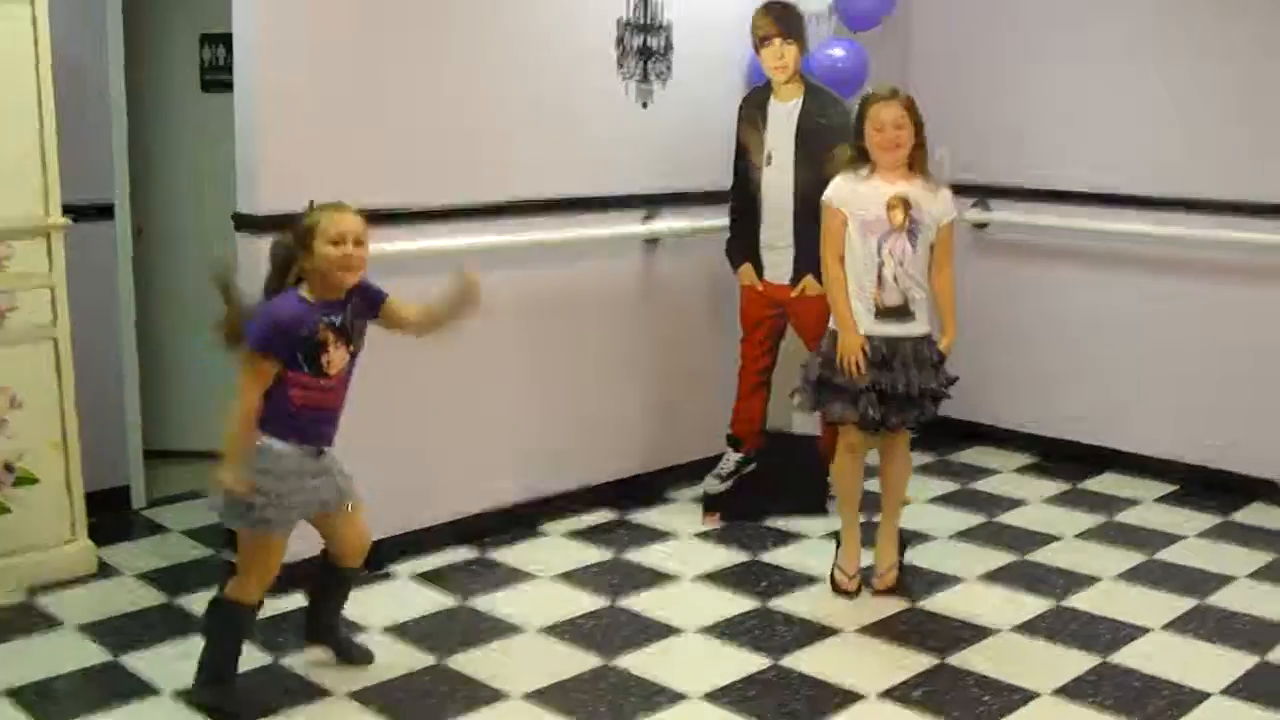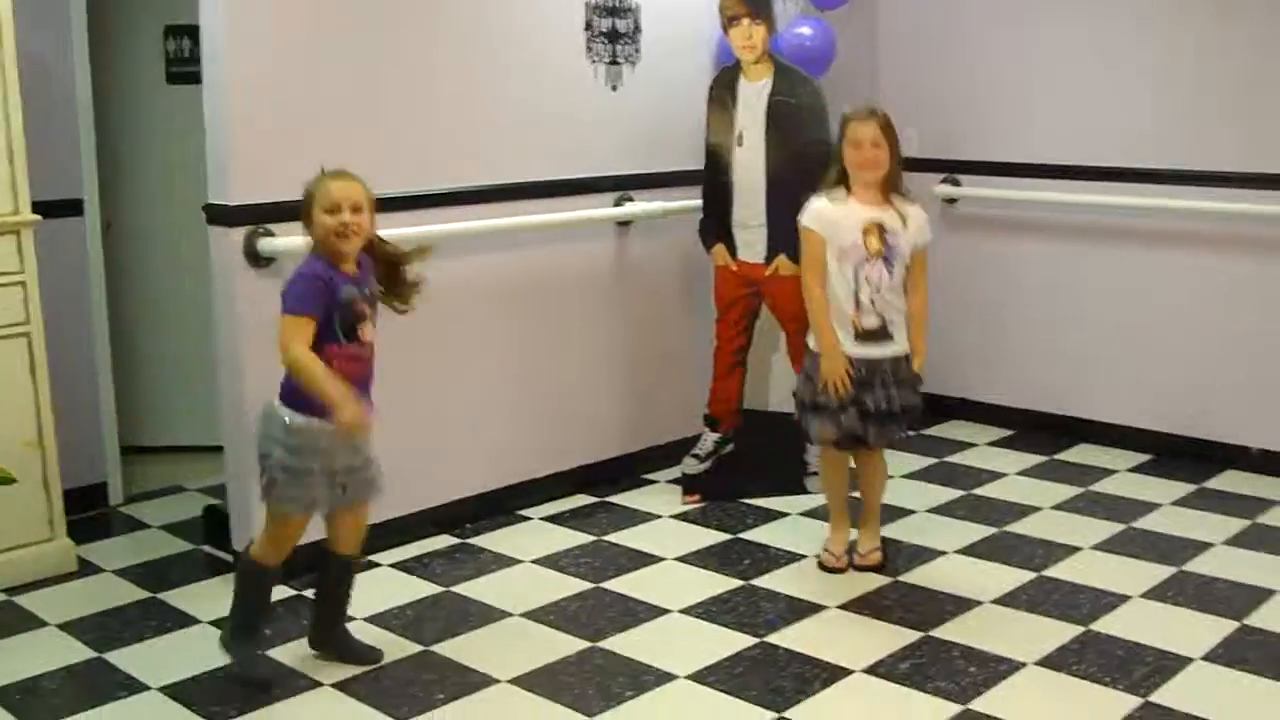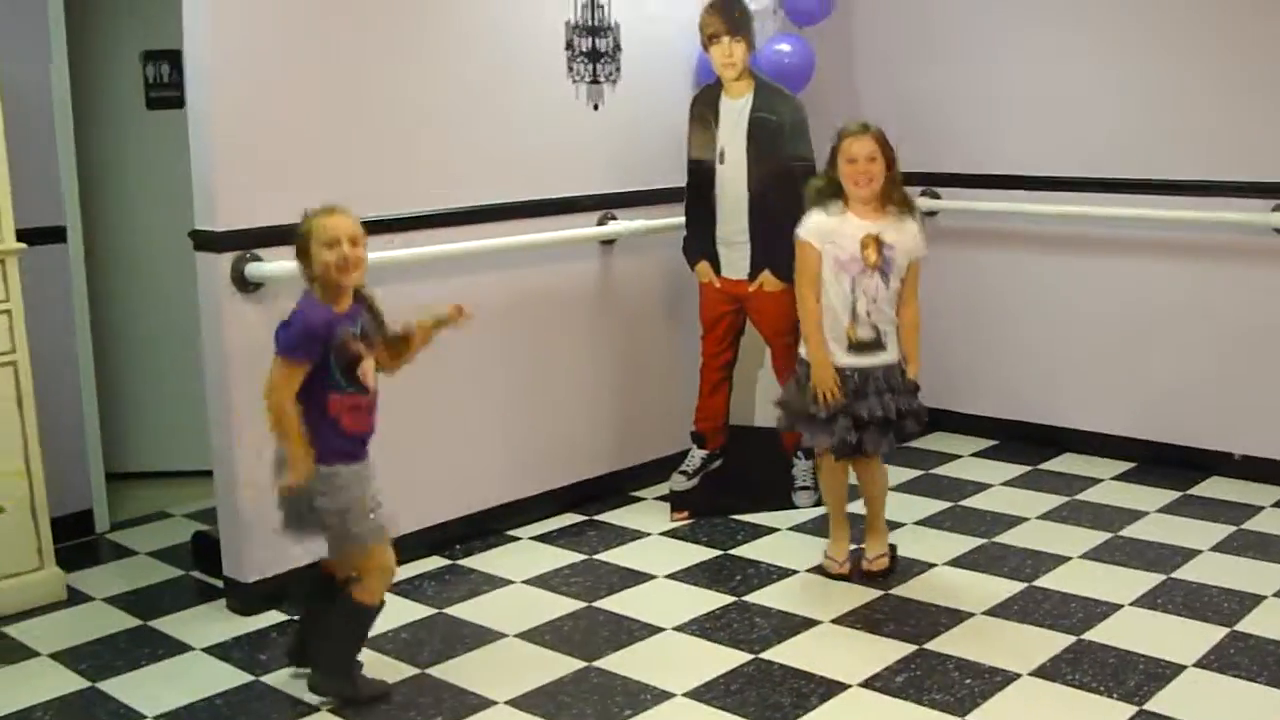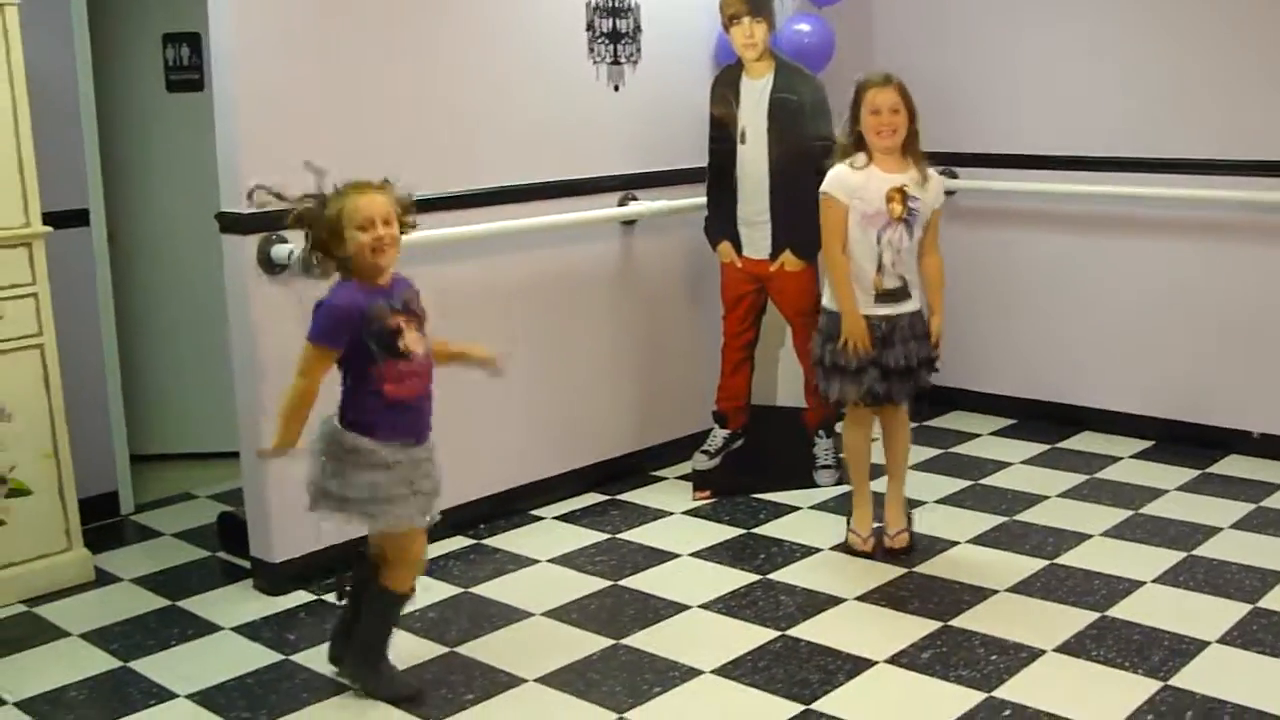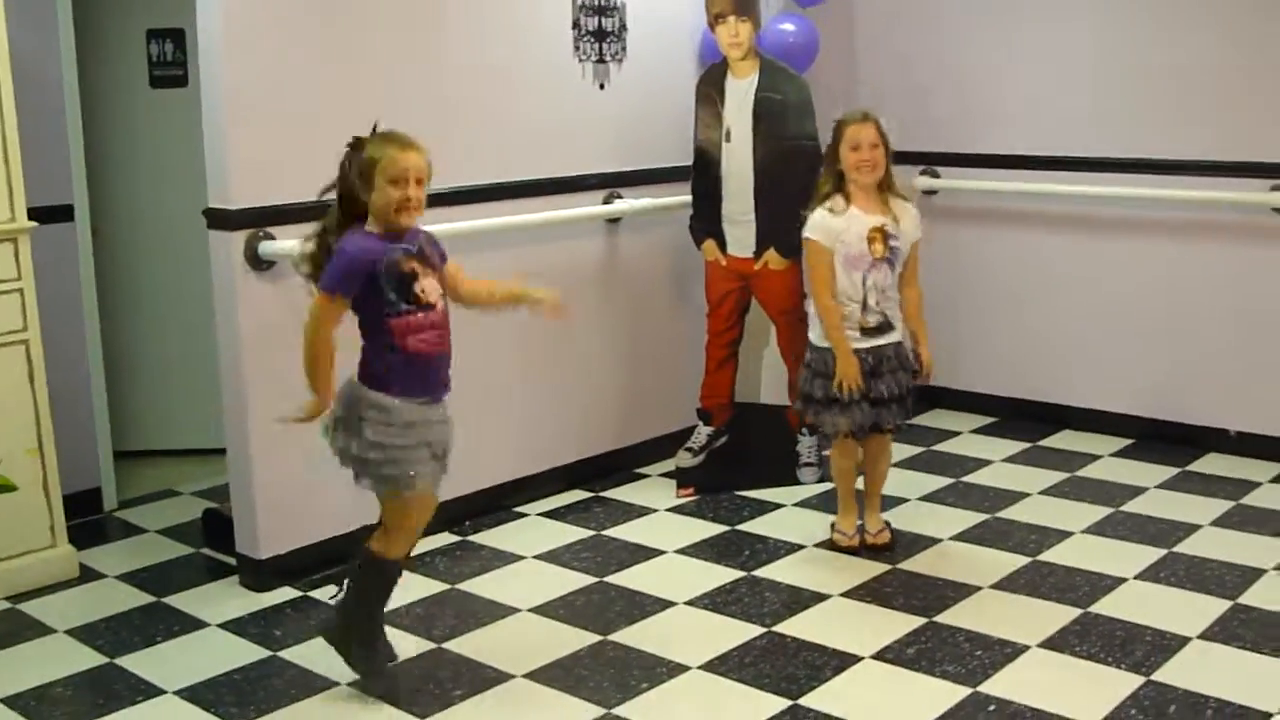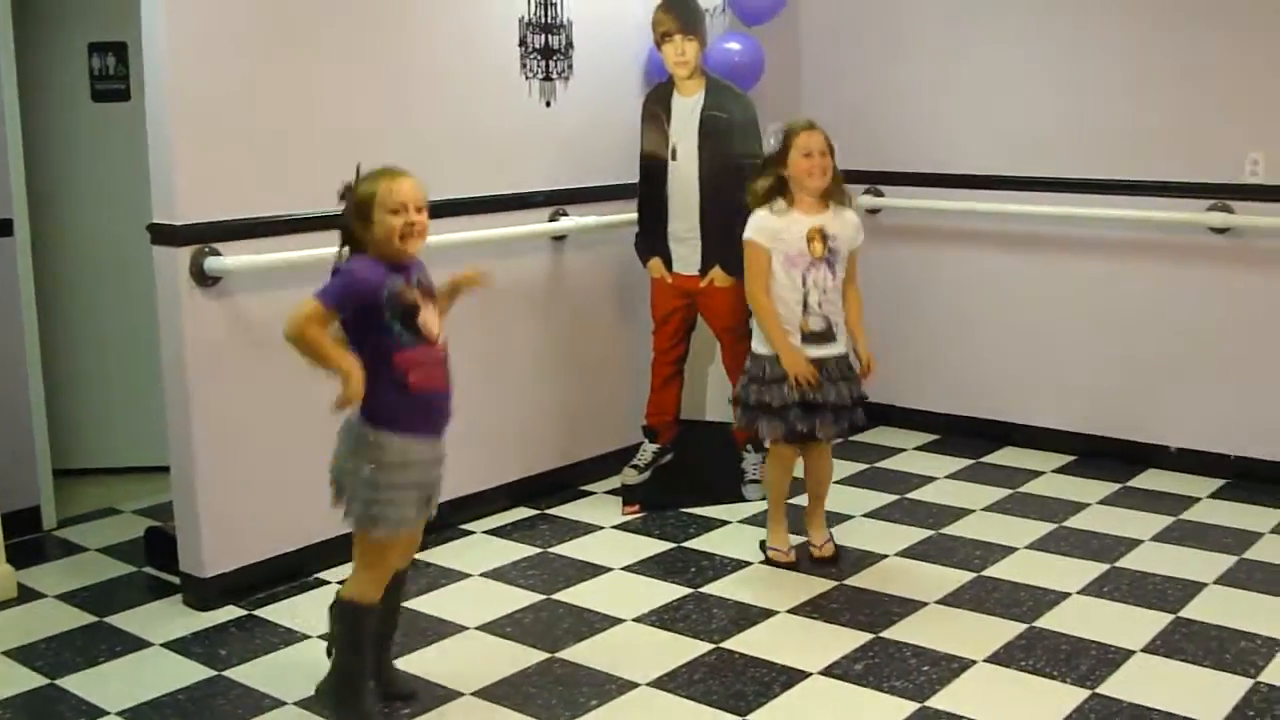
dt=0.3s
person 1, frame 1
left shoulder: (360, 298)
right shoulder: (283, 313)
left elbow: (417, 320)
right elbow: (250, 390)
left wrist: (458, 299)
right wrist: (232, 463)
left hip: (314, 453)
right hip: (274, 454)
left knee: (353, 545)
right knee: (258, 573)
left ankle: (324, 627)
right ankle: (215, 677)
person 1, frame 2
left shoulder: (367, 273)
right shoulder: (310, 281)
right elbow: (293, 351)
right wrist: (338, 400)
left hip: (346, 426)
right hip: (306, 427)
left knee: (350, 535)
right knee: (280, 538)
left ankle: (329, 628)
right ankle: (243, 634)
person 1, frame 3
left shoulder: (359, 309)
right shoulder: (308, 322)
left elbow: (390, 355)
right elbow: (279, 395)
left wrist: (433, 325)
right wrist: (298, 462)
left hip: (347, 463)
right hip: (326, 470)
left knee: (349, 562)
right knee: (378, 569)
left ankle: (310, 645)
right ankle: (334, 671)
person 1, frame 4
left shoulder: (402, 287)
right shoulder: (343, 303)
right elbow: (308, 376)
left wrist: (463, 354)
right wrist: (285, 437)
left hip: (409, 444)
right hip: (370, 448)
left knee: (387, 551)
right knee: (409, 556)
left ankle: (347, 644)
right ankle: (364, 662)
person 1, frame 5
left shoulder: (423, 243)
right shoulder: (356, 252)
left elbow: (466, 291)
right elbow: (319, 324)
left wrist: (525, 294)
right wrist: (323, 393)
left hip: (426, 403)
right hip: (387, 405)
left knee: (415, 514)
right knee: (407, 521)
left ankle: (360, 620)
right ankle: (354, 627)
person 1, frame 6
left shoulder: (411, 268)
right shoulder: (358, 276)
right elbow: (300, 327)
left wrist: (453, 288)
right wrist: (349, 371)
left hip: (421, 440)
right hip: (383, 443)
left knee: (400, 558)
right knee: (375, 568)
left ankle: (374, 661)
person 2, frame 1
left shoulder: (830, 112)
right shoulder: (752, 106)
right elbow: (741, 186)
left wrist: (824, 270)
right wrist: (739, 256)
left hip: (810, 272)
right hip: (760, 270)
right knee: (753, 364)
left ankle: (837, 460)
right ankle: (742, 450)
person 2, frame 2
left shoulder: (801, 90)
right shoulder: (722, 88)
left elbow: (819, 175)
right elbow: (713, 168)
left wrist: (798, 249)
right wrist: (712, 237)
left hip: (784, 253)
right hip: (733, 250)
left knee: (805, 351)
right knee: (729, 346)
left ankle: (816, 440)
right ankle: (719, 431)
person 2, frame 3
left shoulder: (782, 107)
right shoulder: (703, 104)
left elbow: (802, 190)
right elbow: (696, 185)
left wrist: (783, 264)
right wrist: (696, 253)
left hip: (769, 268)
right hip: (716, 268)
left knee: (789, 364)
right knee: (714, 361)
left ankle: (801, 453)
right ankle: (706, 446)
person 2, frame 4
left shoulder: (803, 87)
right shoulder: (724, 86)
left elbow: (821, 169)
right elbow: (717, 164)
left wrist: (804, 243)
right wrist: (718, 233)
left hip: (788, 248)
right hip: (738, 246)
left knee: (811, 344)
right knee: (736, 341)
left ankle: (822, 433)
right ankle: (729, 426)
person 2, frame 5
left shoulder: (788, 87)
right shoulder: (709, 85)
left elbow: (807, 170)
right elbow: (701, 163)
left wrist: (788, 243)
right wrist: (703, 232)
left hip: (773, 247)
right hip: (722, 245)
left knee: (794, 342)
right knee: (720, 339)
left ankle: (805, 431)
right ankle: (712, 423)
person 2, frame 6
left shoulder: (733, 105)
right shoulder: (656, 103)
left elbow: (749, 188)
right elbow: (648, 181)
left wrist: (732, 260)
right wrist: (648, 249)
left hip: (718, 264)
right hip: (667, 263)
left knee: (739, 358)
right knee: (665, 356)
left ankle: (750, 448)
right ankle: (657, 440)
person 3, frame 1
left shoulder: (936, 197)
right shoulder: (846, 188)
left elbow: (941, 270)
right elbow: (832, 263)
left wrist: (948, 331)
right wrist: (846, 328)
left hip: (911, 337)
right hip: (858, 337)
left knee: (897, 437)
right knee: (852, 437)
left ankle: (887, 540)
right ankle: (850, 540)
person 3, frame 2
left shoulder: (910, 217)
right shoulder: (821, 212)
left elbow: (916, 291)
right elbow: (812, 284)
left wrist: (918, 351)
right wrist: (829, 350)
left hip: (887, 353)
right hip: (836, 353)
left knee: (872, 449)
right knee: (833, 446)
left ankle: (869, 533)
right ankle: (839, 531)
person 3, frame 3
left shoulder: (906, 229)
right shoulder: (819, 224)
left elbow: (907, 303)
right elbow: (807, 295)
left wrist: (912, 362)
right wrist: (819, 360)
left hip: (881, 364)
right hip: (831, 363)
left knee: (870, 456)
right knee: (833, 454)
left ankle: (876, 537)
right ankle: (839, 538)
person 3, frame 4
left shoulder: (927, 181)
right shoulder: (843, 177)
left elbow: (930, 254)
right elbow: (834, 252)
left wrist: (937, 312)
right wrist: (851, 314)
left hip: (904, 315)
right hip: (853, 315)
left knee: (896, 407)
right knee: (859, 408)
left ankle: (896, 505)
right ankle: (862, 508)
person 3, frame 5
left shoulder: (905, 214)
right shoulder: (826, 218)
left elbow: (909, 285)
right elbow: (821, 292)
left wrist: (921, 341)
right wrist: (842, 352)
left hip: (887, 344)
right hip: (837, 347)
left knee: (880, 434)
right knee: (846, 435)
left ankle: (873, 512)
right ankle: (846, 514)
person 3, frame 6
left shoulder: (846, 221)
right shoulder: (766, 221)
left elbow: (850, 287)
right elbow: (756, 293)
left wrist: (861, 343)
right wrist: (786, 351)
left hip: (831, 355)
right hip: (778, 355)
left knee: (820, 444)
right knee: (785, 445)
left ankle: (815, 524)
right ankle: (776, 527)
